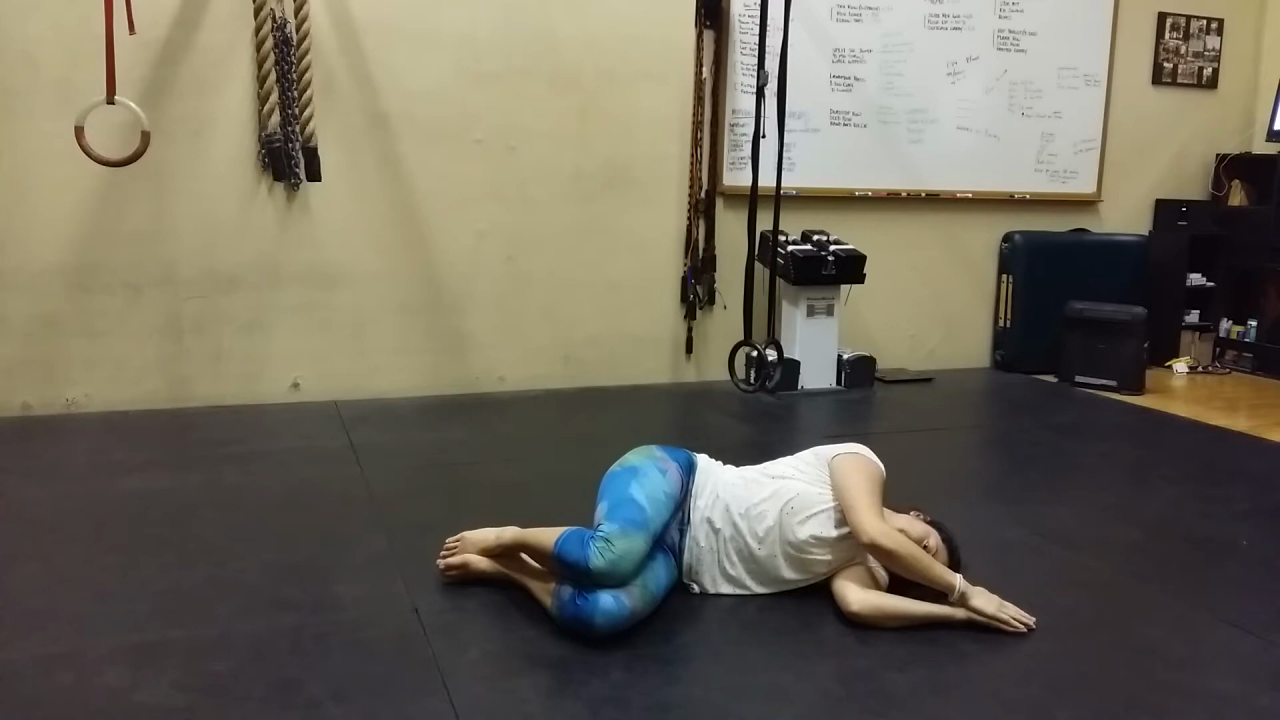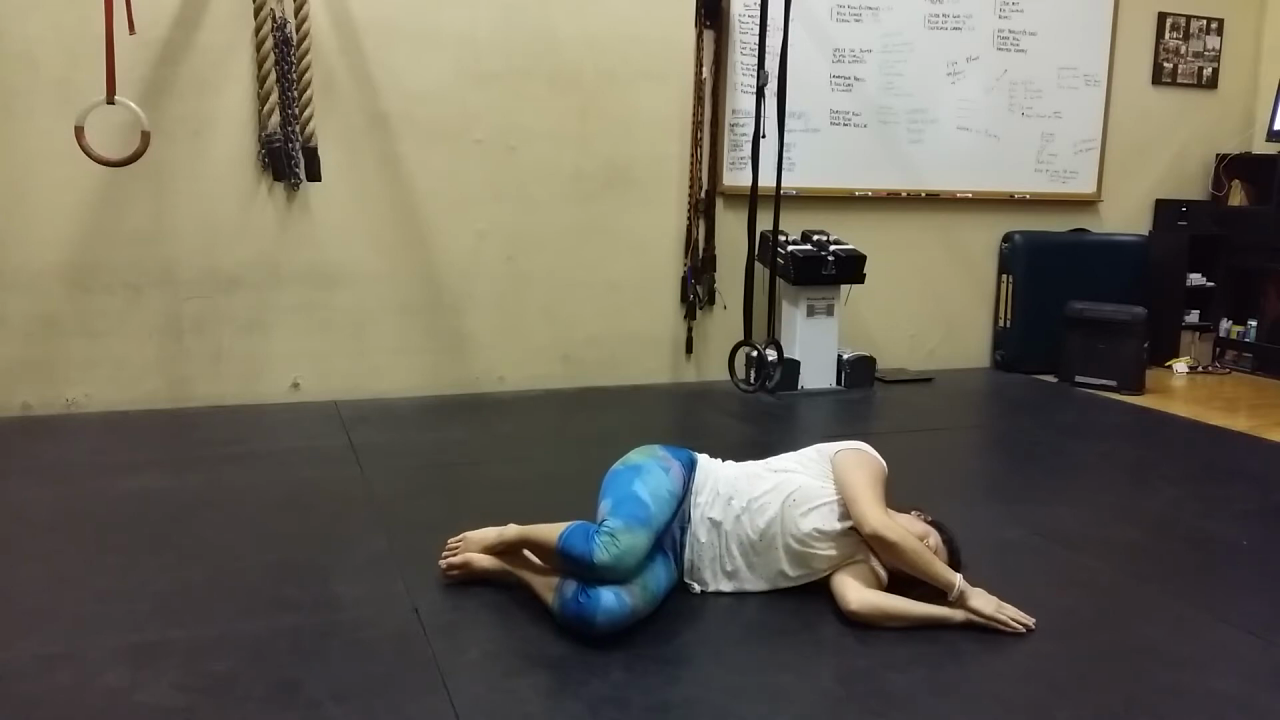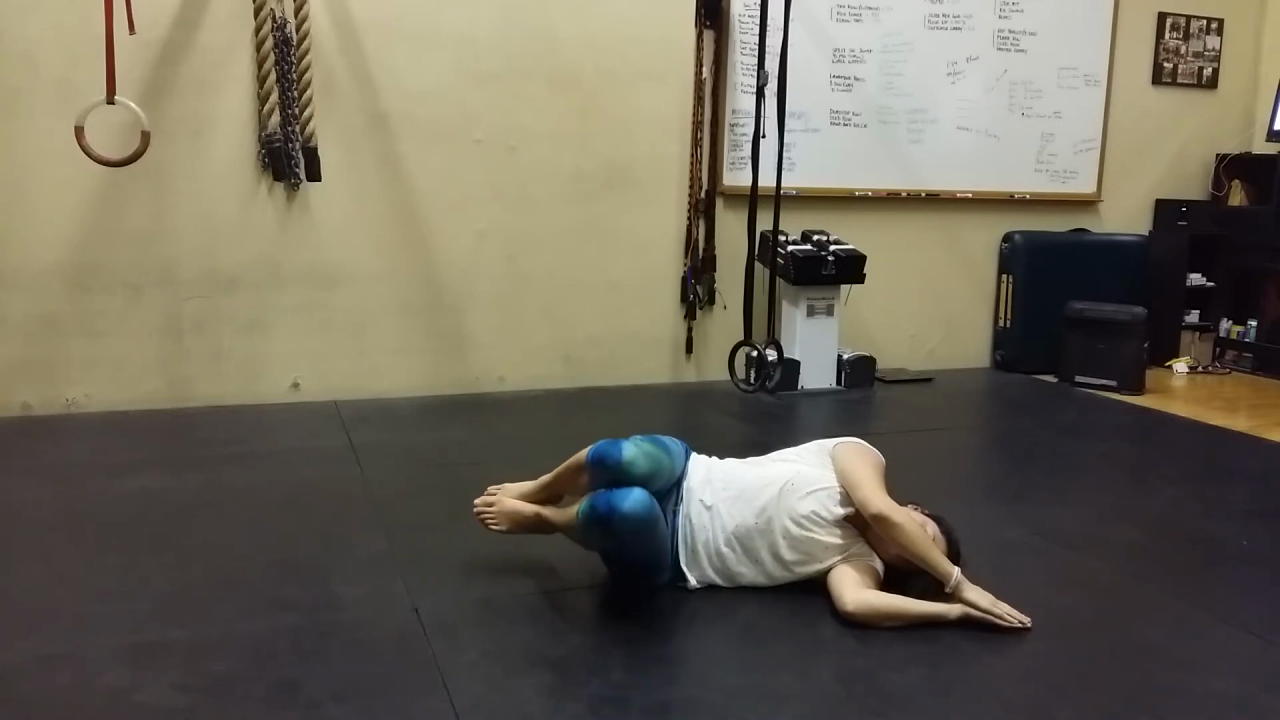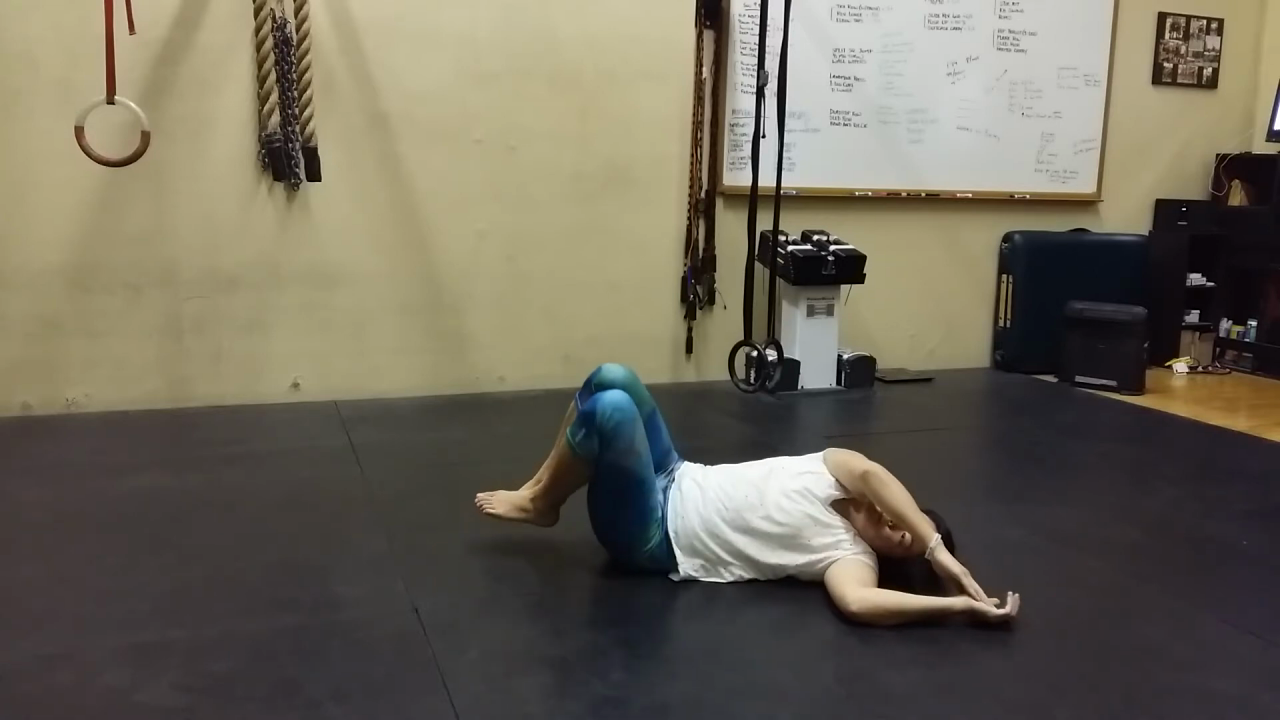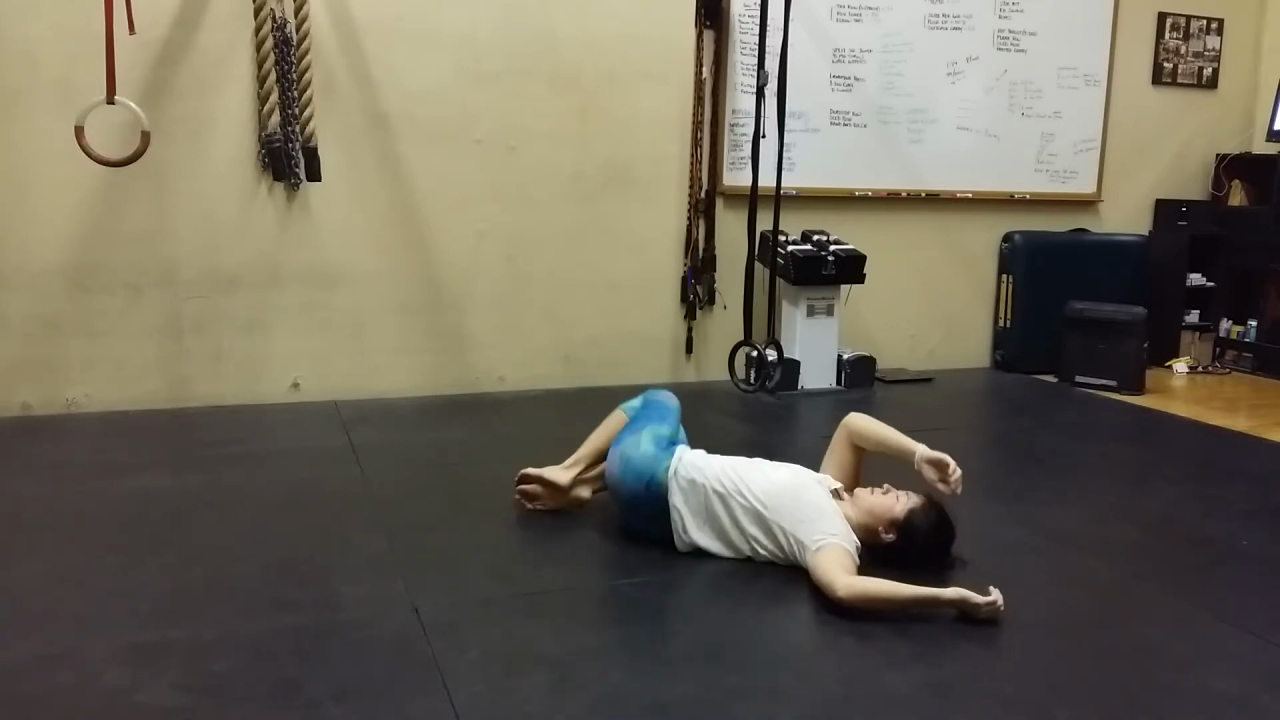
dt=1s
person 1, frame 1
left shoulder: (857, 564)
right shoulder: (860, 462)
left elbow: (860, 605)
right elbow: (873, 533)
left wrist: (955, 612)
right wrist: (963, 589)
left hip: (682, 562)
right hip: (672, 481)
left knee: (603, 615)
right knee: (609, 559)
left ankle: (505, 568)
right ankle: (512, 539)
person 1, frame 2
left shoulder: (861, 562)
right shoulder: (862, 459)
left elbow: (858, 605)
right elbow: (878, 524)
left wrist: (957, 612)
right wrist: (963, 588)
left hip: (681, 563)
right hip: (674, 480)
left knee: (603, 614)
right knee: (611, 553)
left ankle: (508, 565)
right ankle: (513, 536)
person 1, frame 3
left shoulder: (860, 558)
right shoulder: (859, 456)
left elbow: (854, 603)
right elbow: (882, 509)
left wrist: (957, 608)
right wrist: (959, 581)
left hip: (666, 561)
right hip: (681, 479)
left knee: (630, 510)
right knee: (635, 461)
left ankle: (543, 518)
right ankle: (539, 494)
person 1, frame 4
left shoulder: (853, 554)
right shoulder: (835, 472)
left elbow: (858, 602)
right elbow: (871, 472)
left wrist: (960, 603)
right wrist: (938, 546)
left hip: (654, 540)
right hip: (675, 483)
left knee: (611, 410)
right knee: (612, 380)
left ankle: (540, 504)
right ankle: (541, 486)
person 1, frame 5
left shoulder: (836, 539)
right shoulder: (836, 492)
left elbow: (843, 587)
right elbow: (851, 424)
left wrist: (948, 597)
right wrist: (919, 452)
right hip: (666, 486)
right knee: (661, 400)
left ankle: (571, 474)
right ankle: (577, 478)
